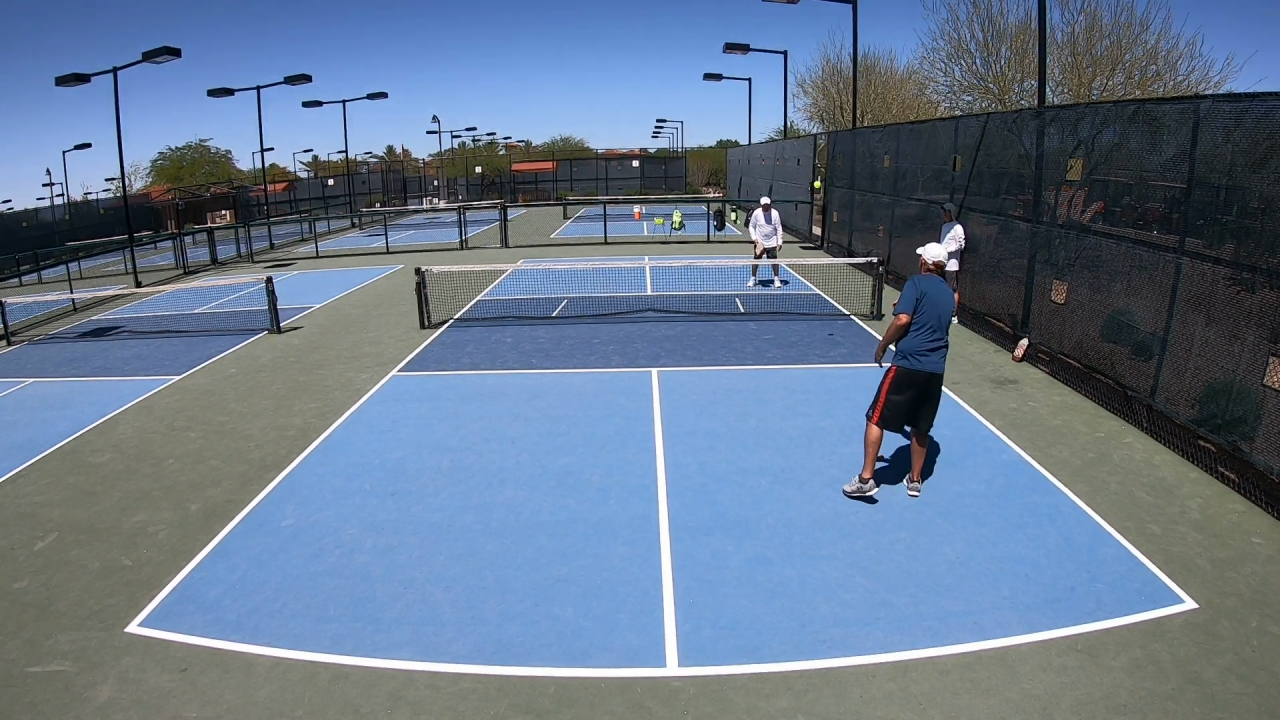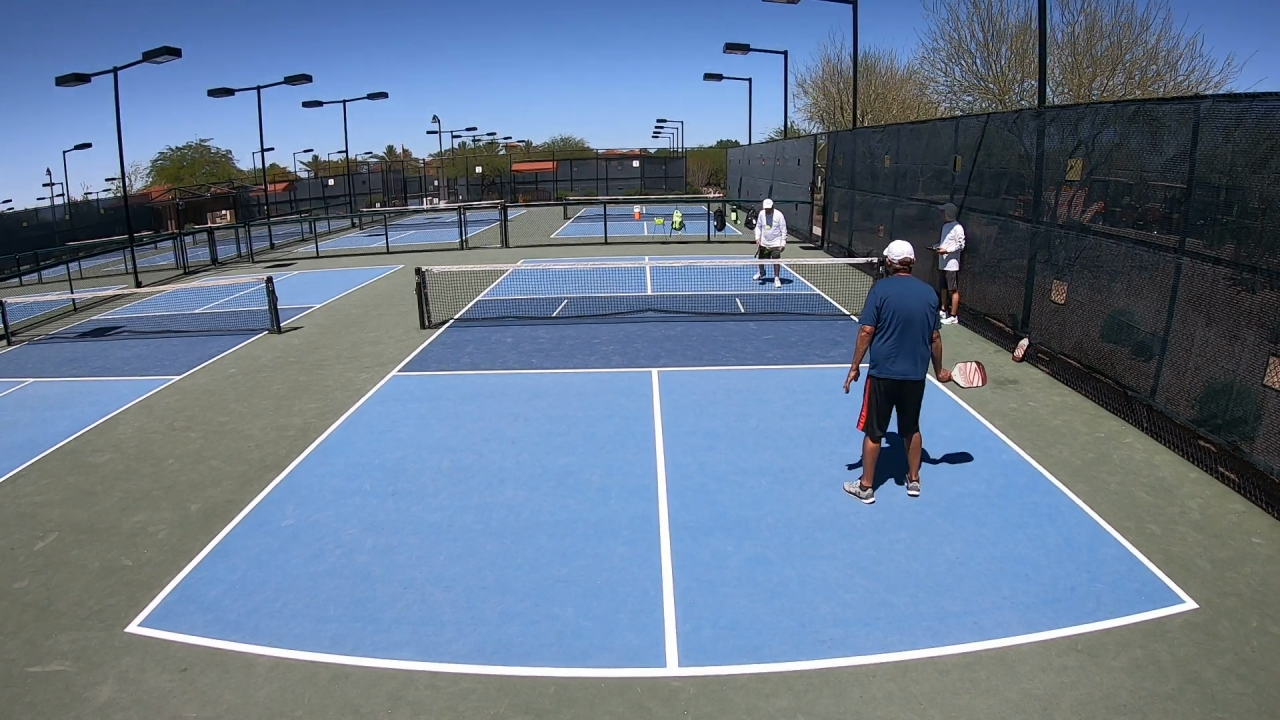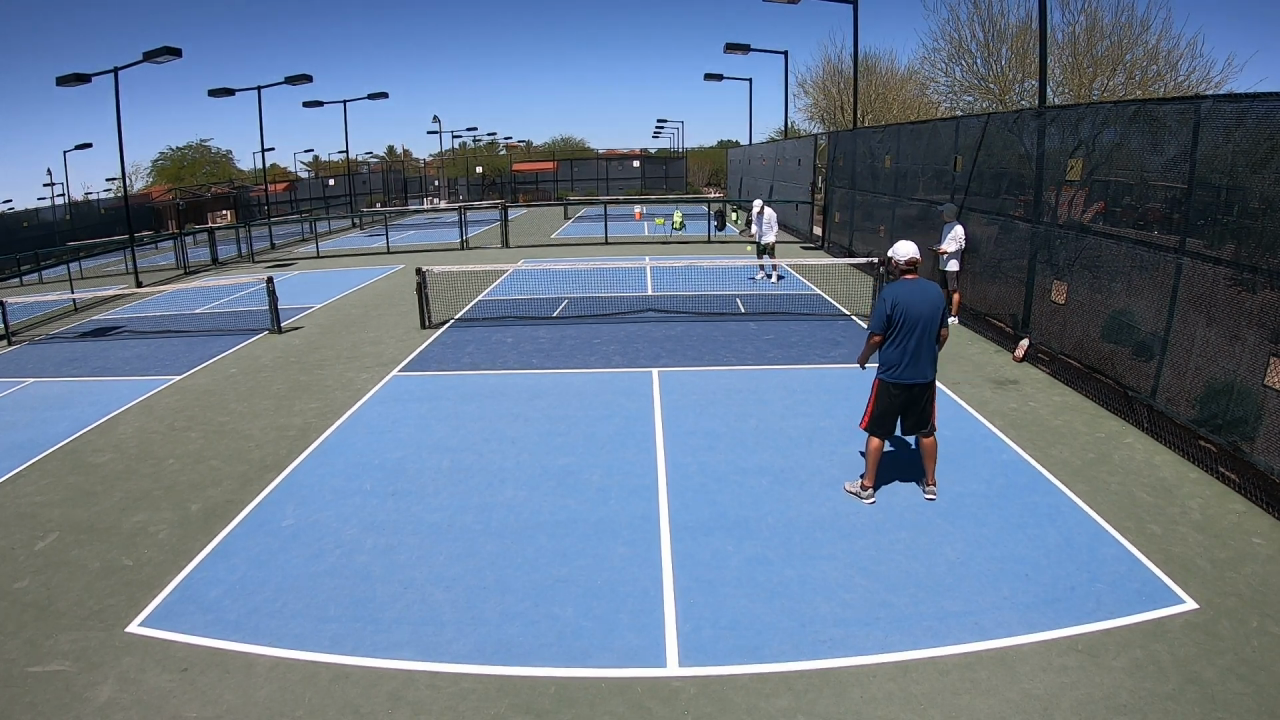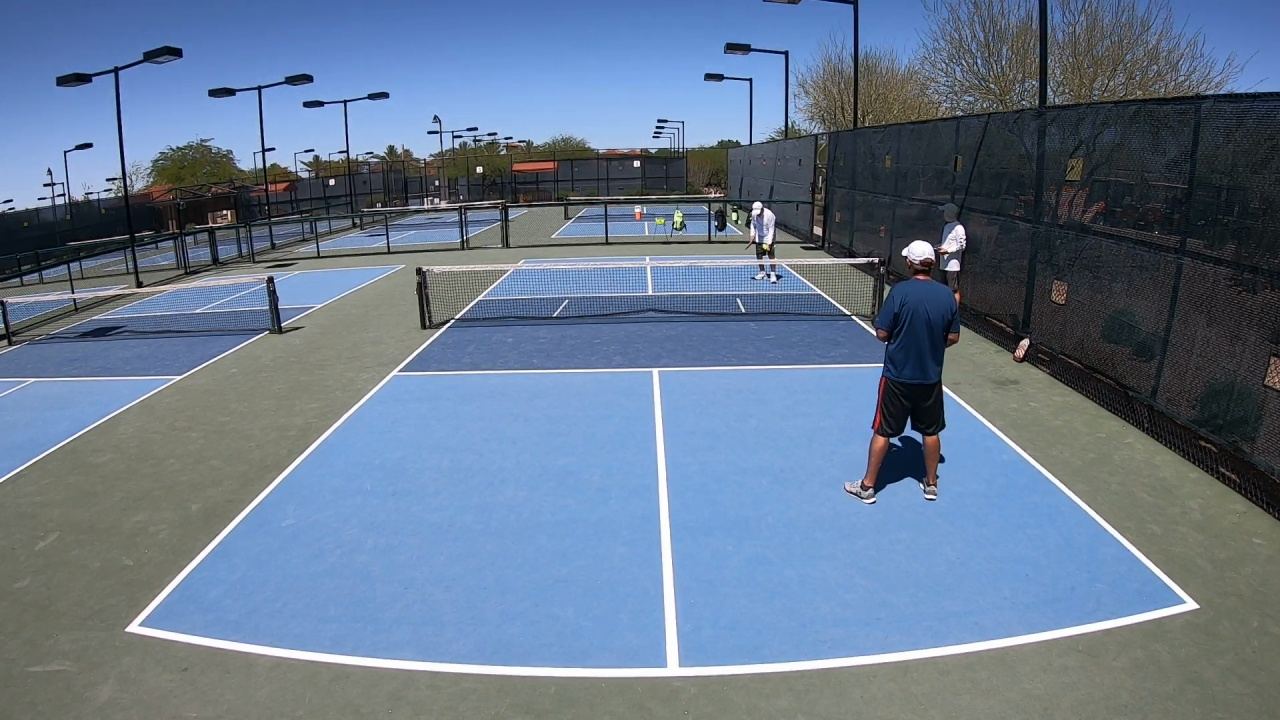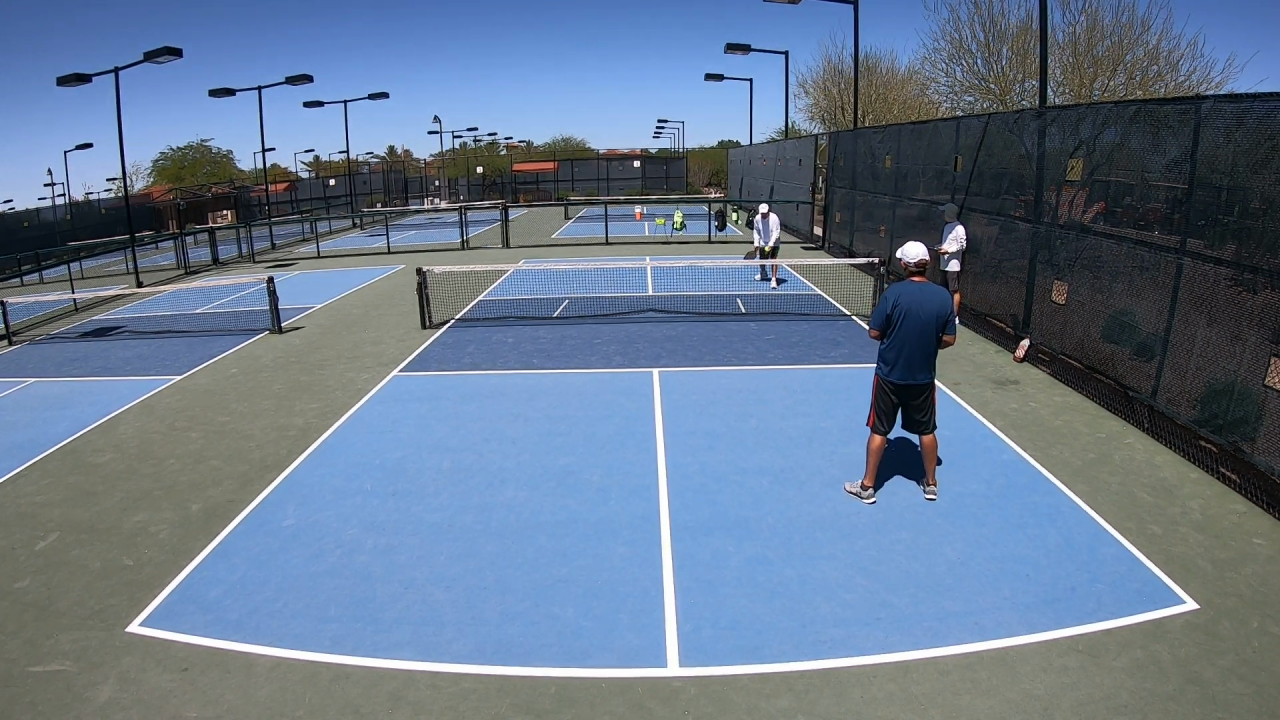
dt=0.5s
person 1, frame 1
left shoulder: (917, 282)
right shoulder: (948, 293)
left elbow: (903, 320)
left wrist: (882, 346)
left hip: (908, 365)
right hip: (935, 370)
left knee: (876, 419)
right knee: (921, 427)
left ankle: (866, 478)
right ankle: (915, 480)
person 1, frame 2
left shoulder: (881, 288)
right shoulder: (928, 292)
left elbow: (867, 331)
right elbow: (934, 337)
left wrist: (855, 367)
right wrist: (939, 369)
left hip: (882, 373)
right hip: (916, 373)
left knee: (873, 431)
right knee: (912, 427)
left ankle: (865, 487)
right ankle: (914, 480)
person 1, frame 3
left shoulder: (890, 292)
right shoulder: (936, 291)
left elbow: (876, 337)
right elbow: (943, 334)
left wrist: (863, 358)
left hip: (892, 376)
right hip: (925, 376)
left knee: (877, 432)
right knee: (926, 431)
left ankle: (867, 486)
right ankle: (930, 483)
person 1, frame 4
left shoulder: (900, 291)
right shoulder: (947, 295)
left elbow: (881, 333)
right elbow: (953, 337)
left hip: (897, 375)
right hip: (930, 376)
left knee: (883, 431)
right knee: (931, 431)
left ankle: (867, 486)
right ankle: (931, 484)
person 1, frame 5
left shoulder: (894, 292)
right shoulder: (943, 296)
left elbow: (874, 333)
right elbow: (948, 339)
left hip: (890, 375)
right hip: (923, 376)
left knee: (879, 430)
right knee: (926, 430)
left ankle: (868, 486)
right ankle: (930, 483)
